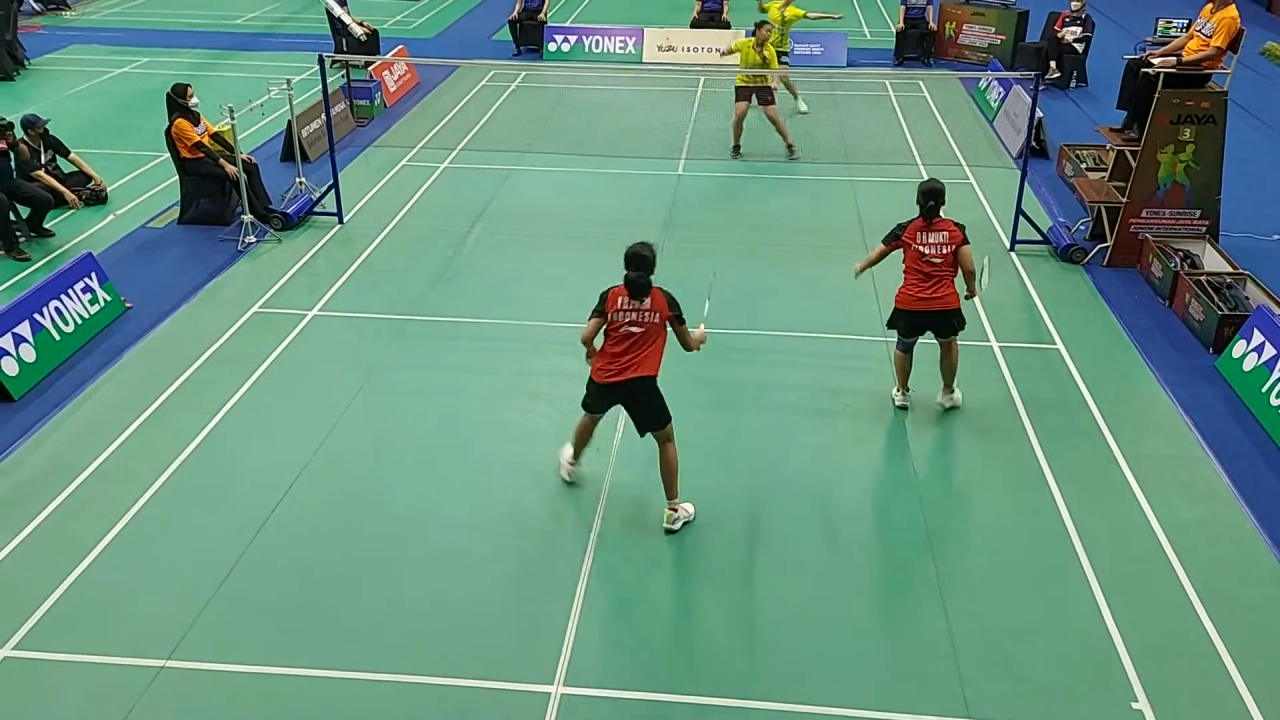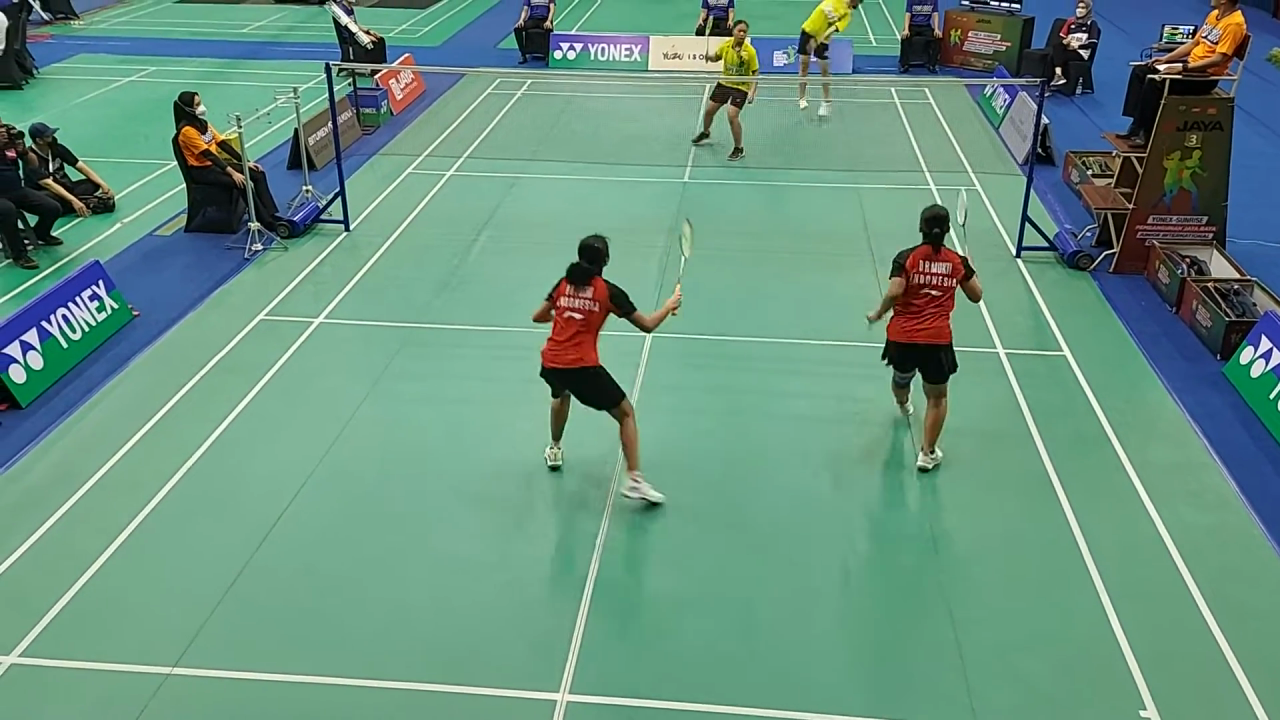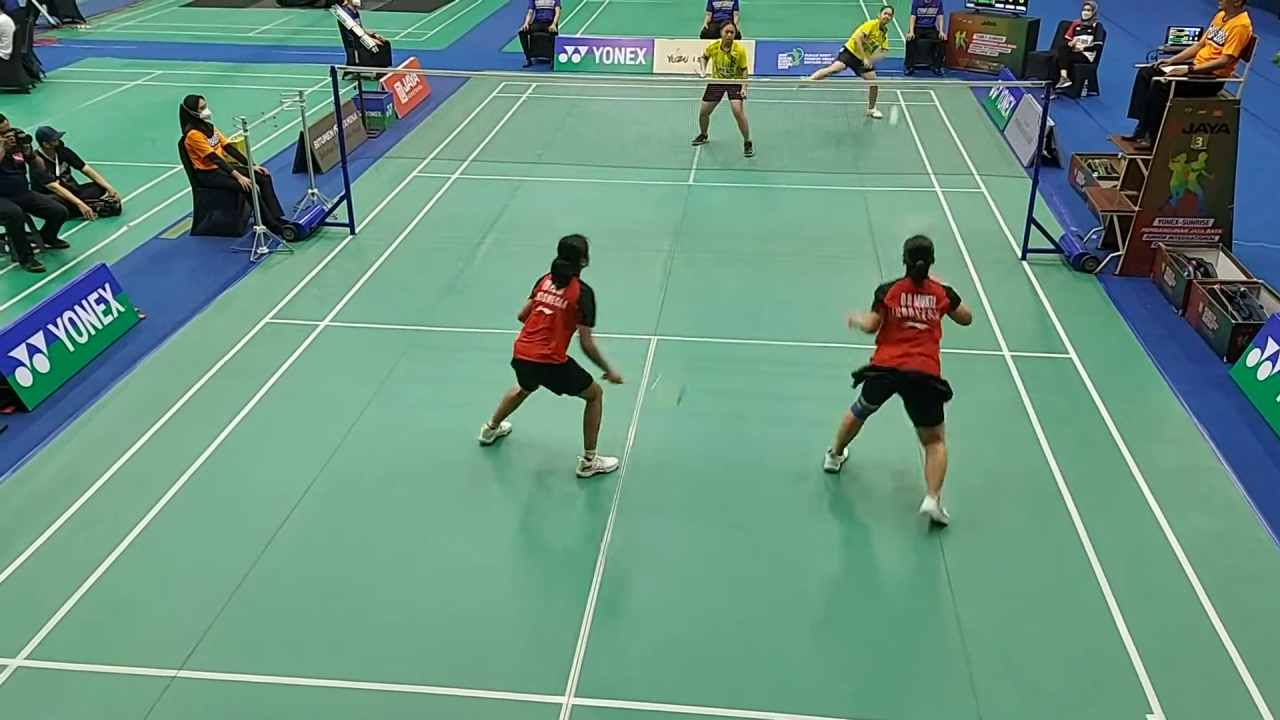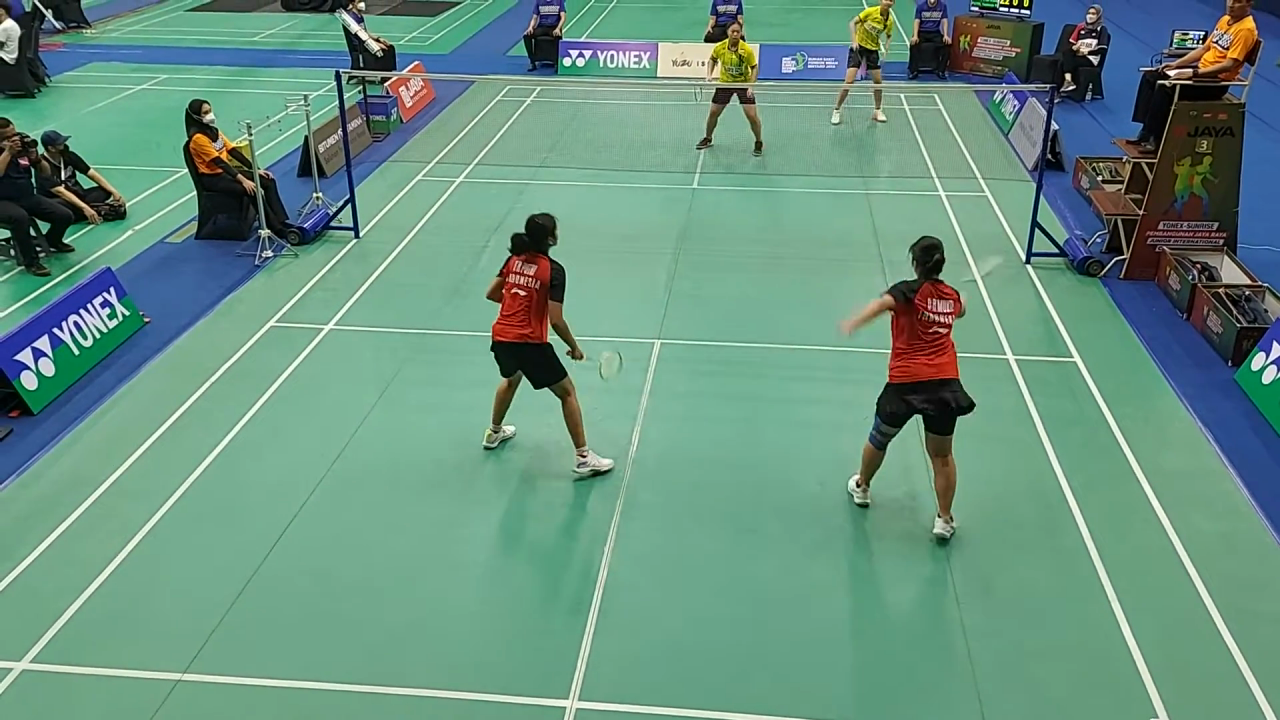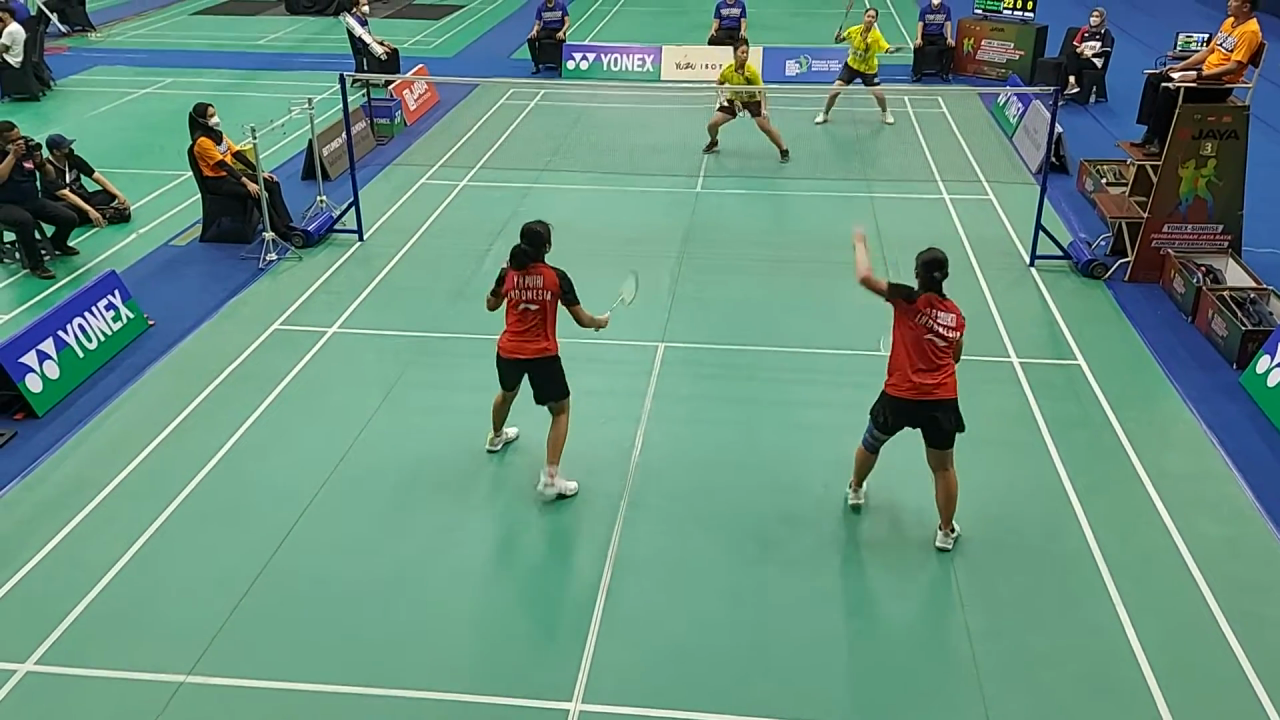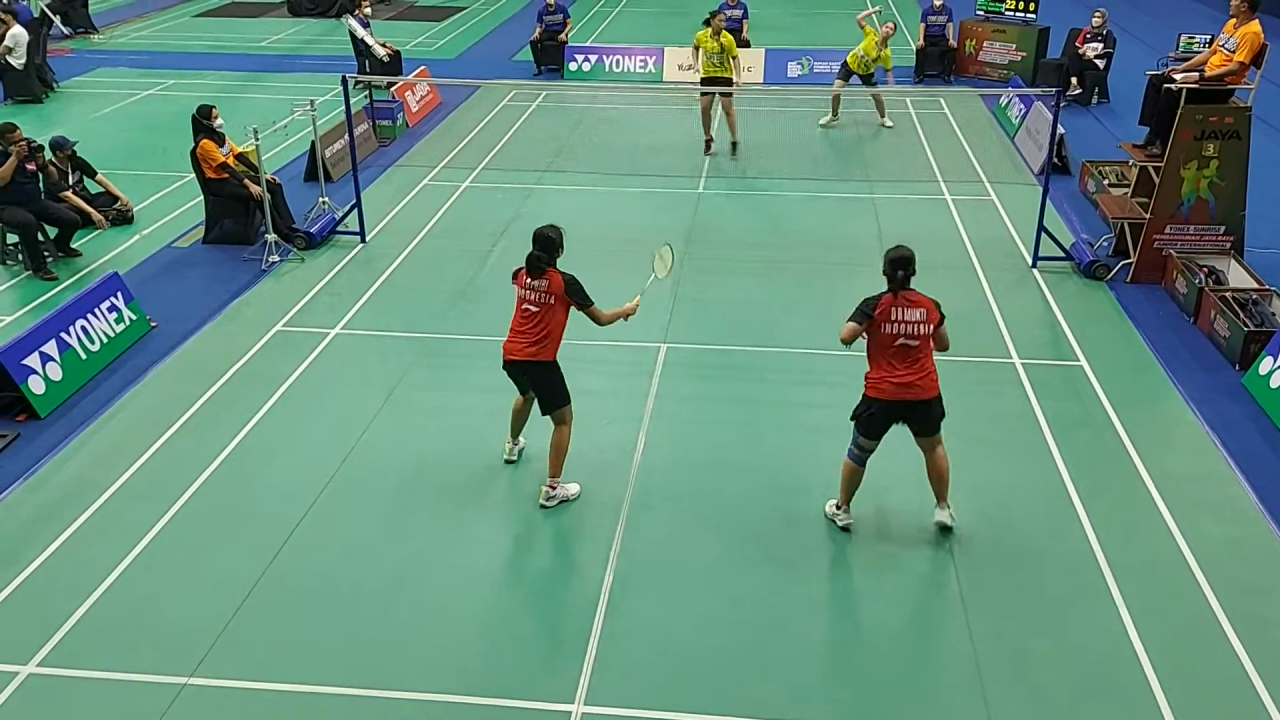
dt=0.3s
person 1, frame 1
left shoulder: (905, 230)
right shoulder: (956, 231)
left elbow: (875, 257)
right elbow: (969, 270)
left wrist: (861, 267)
right wrist: (971, 289)
left hip: (909, 304)
right hip: (945, 305)
left knee: (904, 347)
right knee: (949, 344)
left ankle: (902, 393)
right ankle: (949, 393)
person 1, frame 2
left shoulder: (906, 258)
right shoulder: (958, 262)
left elbow: (893, 294)
right elbow: (976, 296)
left wrist: (877, 314)
right wrist: (967, 272)
left hip: (901, 337)
right hip: (937, 341)
left knee: (900, 379)
right knee: (937, 397)
left ankle: (903, 406)
right ankle: (927, 453)
person 1, frame 3
left shoulder: (889, 290)
right shoulder: (942, 292)
left elbow: (871, 326)
right elbow: (966, 318)
left wrist: (855, 320)
left hip: (886, 367)
right hip: (924, 374)
left knee: (859, 412)
right knee: (935, 441)
left ankle: (834, 455)
right ankle: (933, 501)
person 1, frame 4
left shoulder: (909, 290)
right shoulder: (953, 296)
left elbow: (883, 303)
left wrist: (855, 321)
left hip: (906, 382)
right hip: (945, 384)
left knee: (879, 439)
right knee: (942, 455)
left ankle: (862, 487)
right ankle: (944, 520)
person 1, frame 5
left shoulder: (910, 299)
right shoulder: (955, 313)
left elbow: (866, 278)
left wrist: (860, 243)
left hip: (900, 396)
right hip: (942, 400)
left knee: (871, 443)
right knee: (942, 467)
left ankle: (856, 490)
right ankle: (946, 531)
person 1, frame 6
left shoulder: (874, 306)
right shoulder: (931, 306)
left elbow: (846, 337)
right elbow: (943, 346)
left wrist: (863, 330)
left hip: (881, 396)
right hip: (924, 395)
left knee: (858, 452)
right knee: (934, 448)
left ankle: (842, 510)
right ankle: (943, 509)
person 2, frame 1
left shoulder: (610, 296)
right shoulder: (664, 300)
left elbow: (586, 337)
right elbow: (688, 344)
left wrist: (590, 351)
right wrist: (700, 337)
left hip: (603, 379)
right hip: (641, 383)
left knee: (590, 418)
right knee: (666, 441)
left ankle: (571, 465)
right ankle: (674, 510)
person 2, frame 2
left shoulder: (563, 284)
right shoulder: (609, 291)
left elbow: (538, 317)
right elbow: (647, 325)
right wrist: (670, 305)
left hip: (551, 362)
right hip: (583, 366)
left knee: (560, 396)
right knee: (626, 413)
left ankle: (555, 450)
right ankle: (634, 481)
person 2, frame 3
left shoulder: (545, 281)
right shoulder: (583, 292)
left elbow: (522, 316)
right elbow: (587, 344)
right wrist: (608, 370)
left hip: (521, 353)
right hip: (550, 362)
left knee: (526, 387)
right knee: (594, 395)
left ankle: (491, 428)
right ankle: (589, 461)
person 2, frame 4
left shoulder: (513, 260)
right shoulder: (554, 271)
left elbow: (491, 294)
right elbow: (556, 320)
right wrist: (574, 347)
left hip: (500, 338)
right hip: (530, 343)
left knee: (511, 379)
right knee: (567, 392)
left ankle: (494, 432)
right ankle: (583, 458)
person 2, frame 5
left shoulder: (508, 274)
right shoulder: (556, 277)
left elbow: (491, 305)
right elbow: (582, 320)
right wrist: (600, 322)
left hip: (508, 352)
right hip: (542, 356)
left knee: (507, 393)
right knee: (561, 411)
left ankle: (497, 437)
right ankle: (551, 478)
person 2, frame 6
left shoulder: (522, 275)
right shoulder: (566, 282)
right elbow: (601, 319)
left wrist: (533, 262)
right wrist: (627, 310)
left hip: (510, 355)
right hip: (539, 360)
left knee: (526, 395)
right knee: (563, 420)
left ankle: (512, 445)
right ankle: (552, 489)
